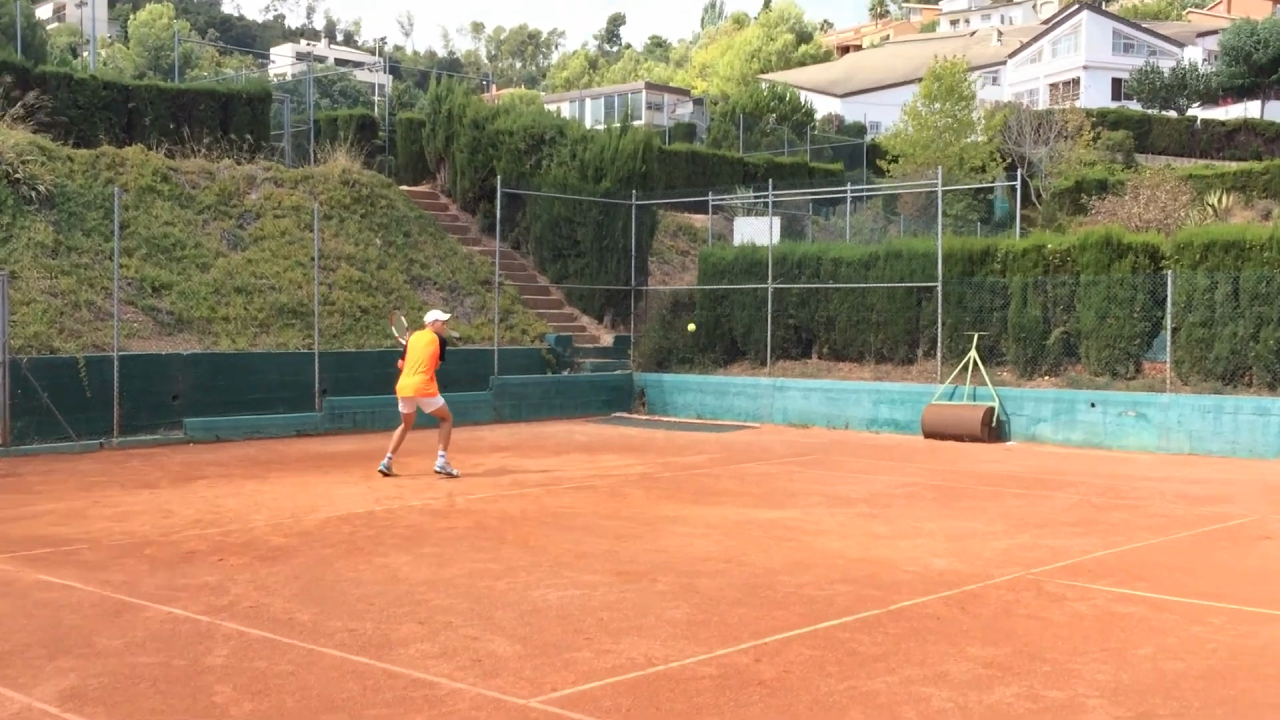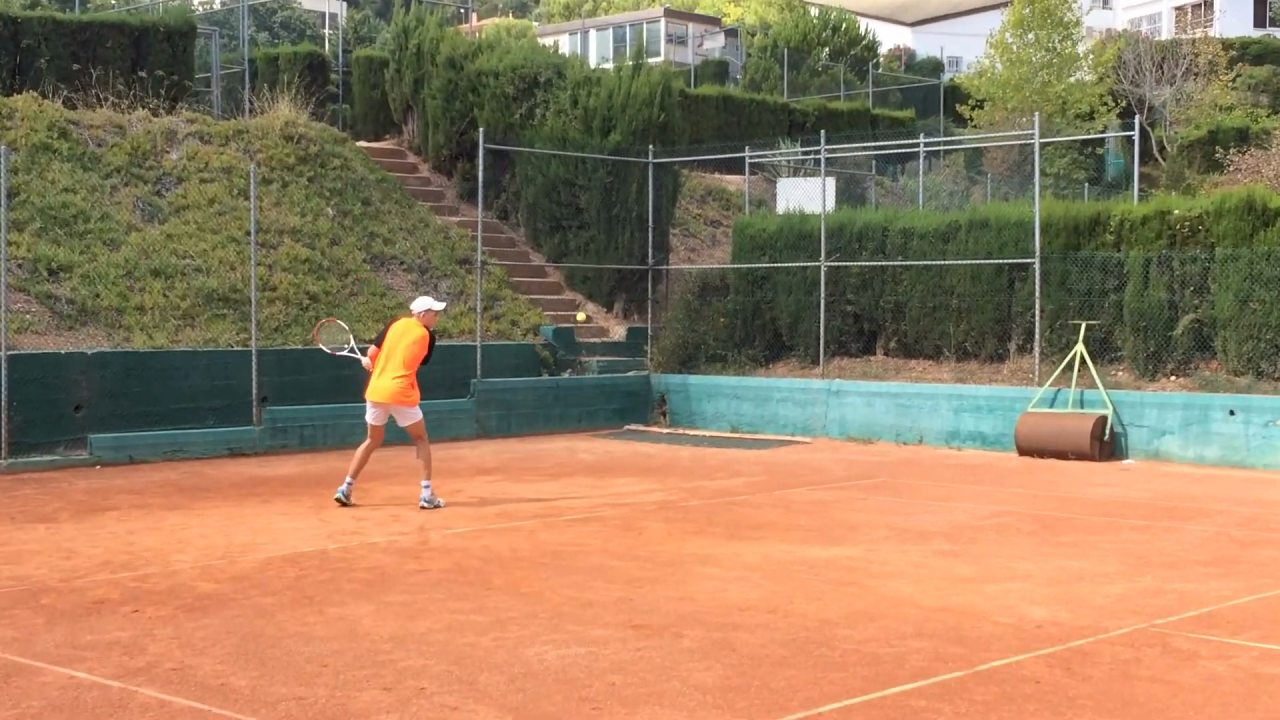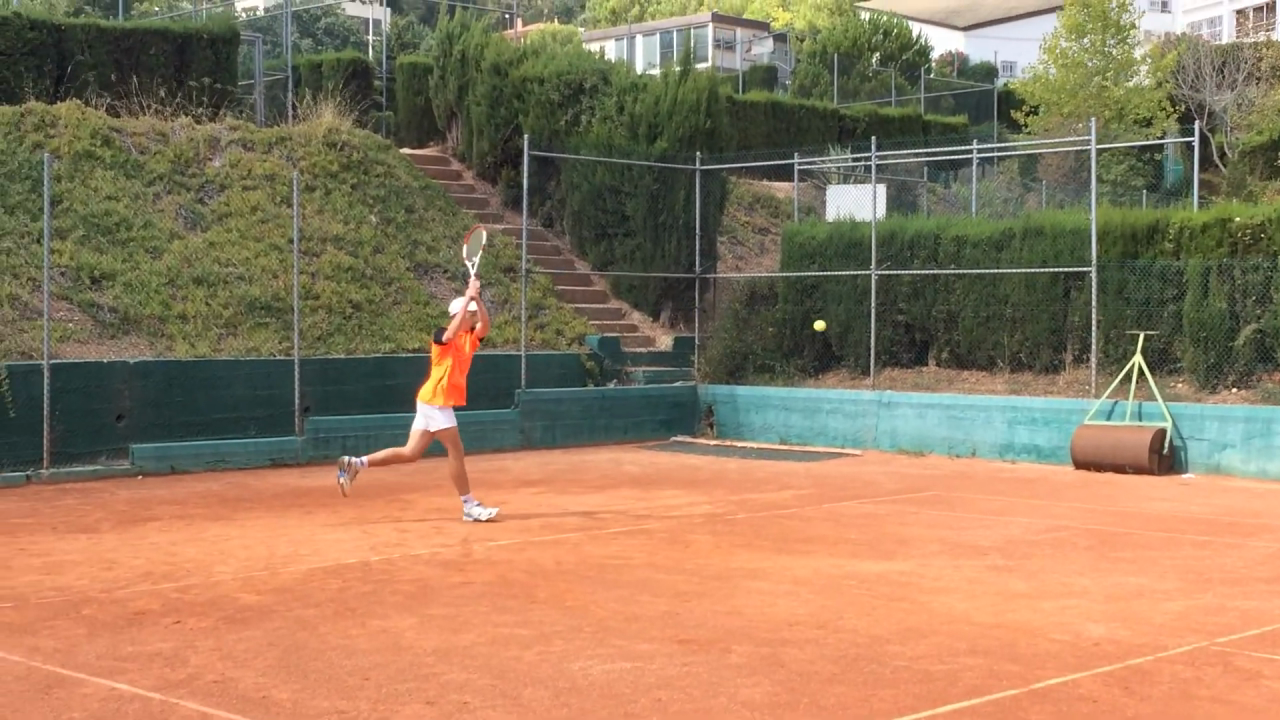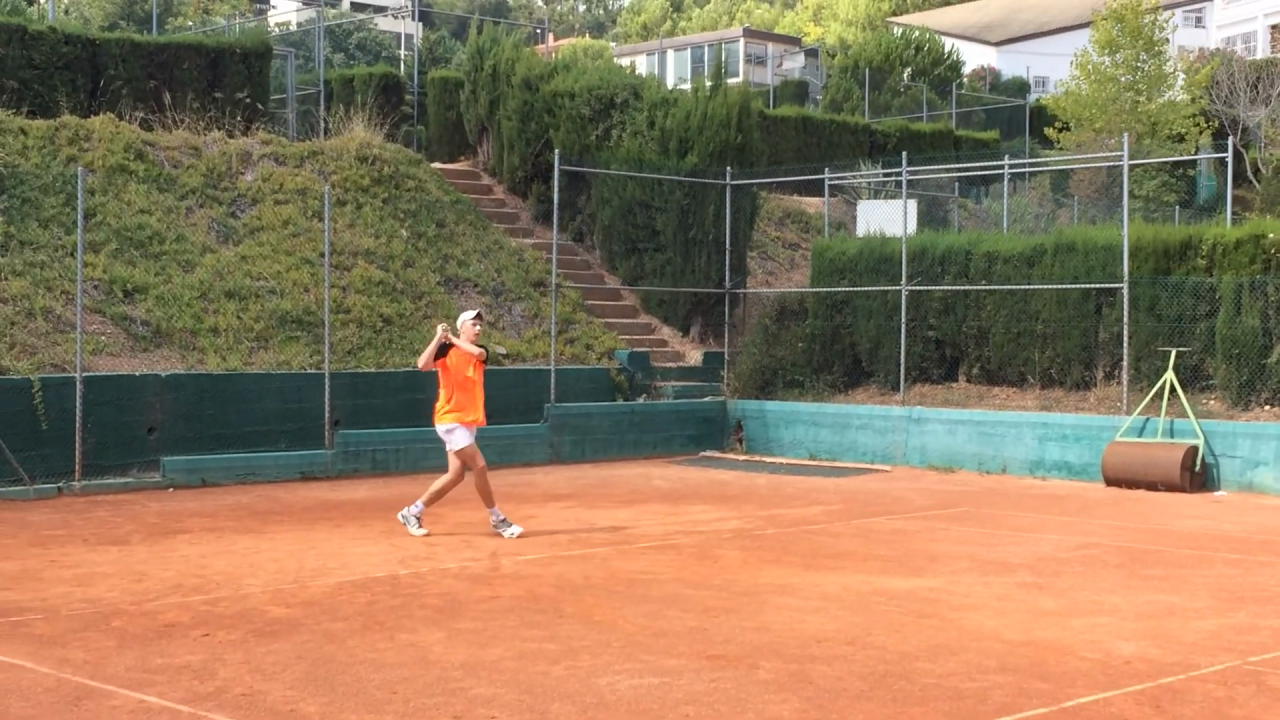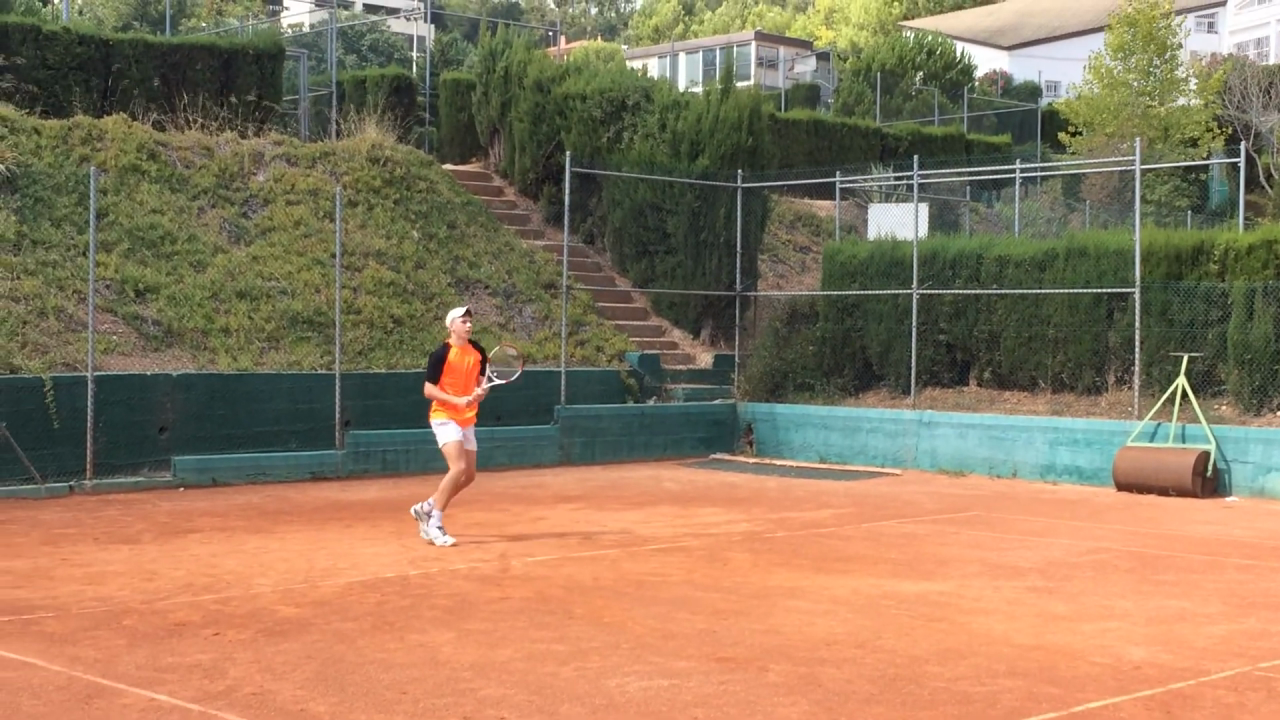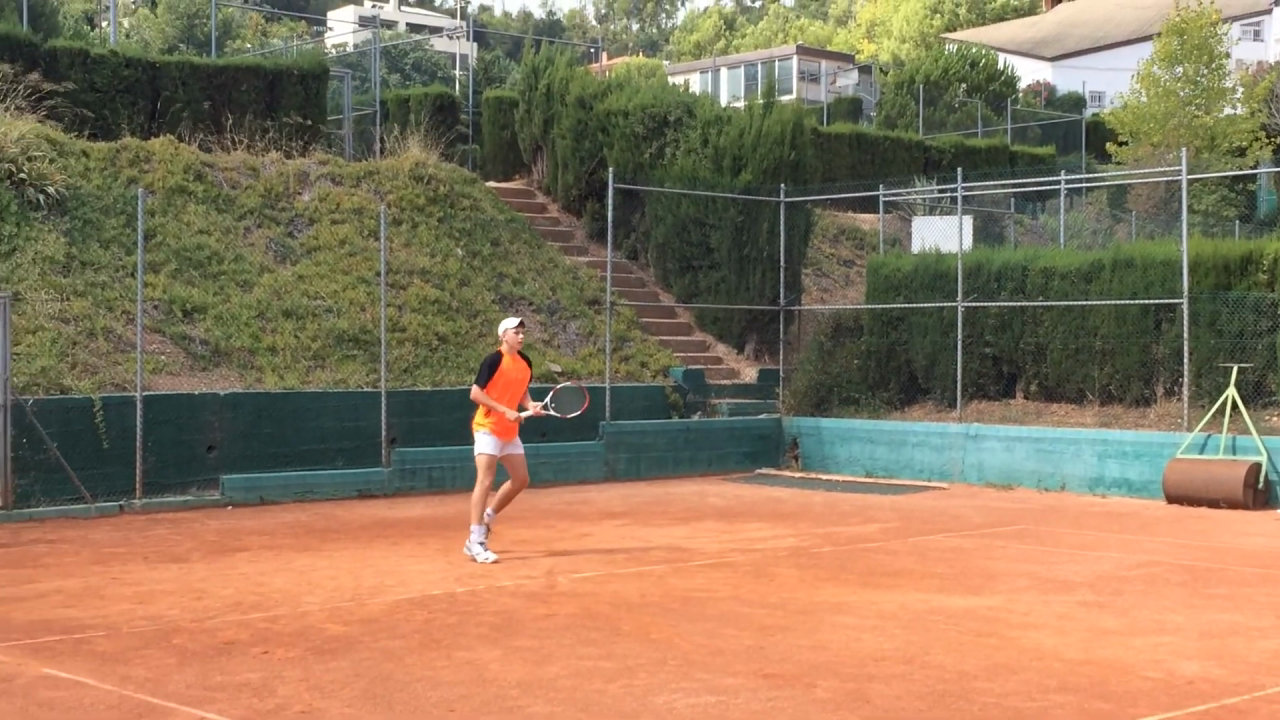
dt=0.3s
person 1, frame 1
left shoulder: (413, 337)
left elbow: (401, 364)
right elbow: (435, 365)
left hip: (403, 387)
right hip: (424, 388)
left knee: (406, 424)
right knee: (446, 419)
person 1, frame 2
left shoulder: (395, 325)
right shoulder: (428, 337)
left elbow: (372, 352)
left wrist: (368, 362)
left hip: (376, 392)
right hip: (401, 394)
left knee: (372, 442)
right knee: (421, 440)
left ankle: (345, 489)
right ankle: (427, 494)
person 1, frame 3
left shoulder: (472, 335)
right shoulder: (442, 335)
left elbow: (485, 326)
right elbow: (449, 336)
left wrist: (476, 298)
right wrist: (468, 299)
left hip: (441, 402)
right hip: (435, 401)
left knee: (410, 453)
right knee: (456, 451)
left ankle: (354, 464)
right ankle: (470, 505)
person 1, frame 4
left shoulder: (481, 351)
right shoulder: (445, 348)
left elbow: (479, 354)
right elbow: (423, 365)
left wrist: (454, 340)
right wrist: (438, 338)
left hip: (466, 422)
right hip: (450, 419)
left knee: (456, 474)
right knee: (479, 466)
left ankle: (411, 513)
right ankle: (498, 519)
person 1, frame 5
left shoulder: (477, 351)
right shoulder: (441, 353)
left elbow: (481, 381)
right elbow: (428, 390)
left wrist: (481, 391)
right wrist: (456, 399)
left hip: (466, 420)
right hip: (444, 416)
left knee: (468, 474)
right knee: (460, 467)
left ankle: (425, 508)
right ankle: (434, 524)
person 1, frame 6
left shoulder: (525, 362)
right shoulder: (493, 360)
right elbow: (475, 393)
left wrist: (531, 405)
right wrist: (505, 410)
left hip: (509, 431)
right hip: (488, 427)
left knee: (521, 480)
right knee: (485, 481)
left ankle: (485, 516)
right ankle: (475, 541)
